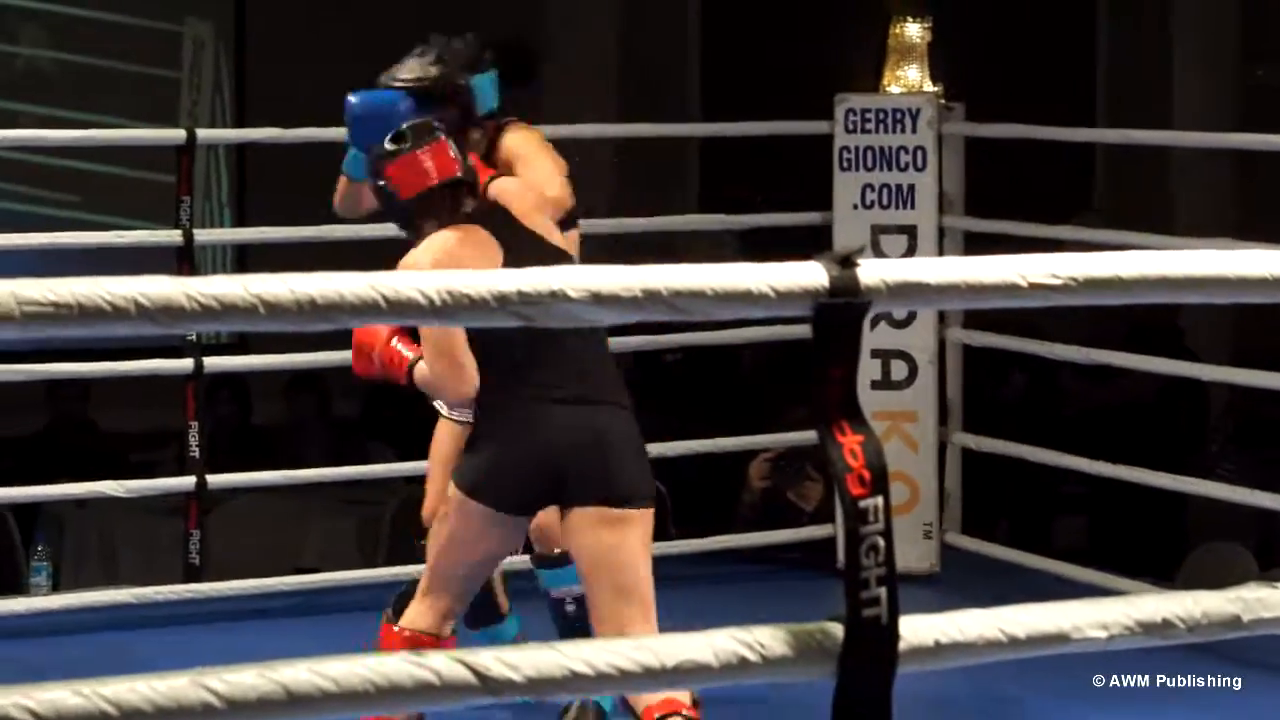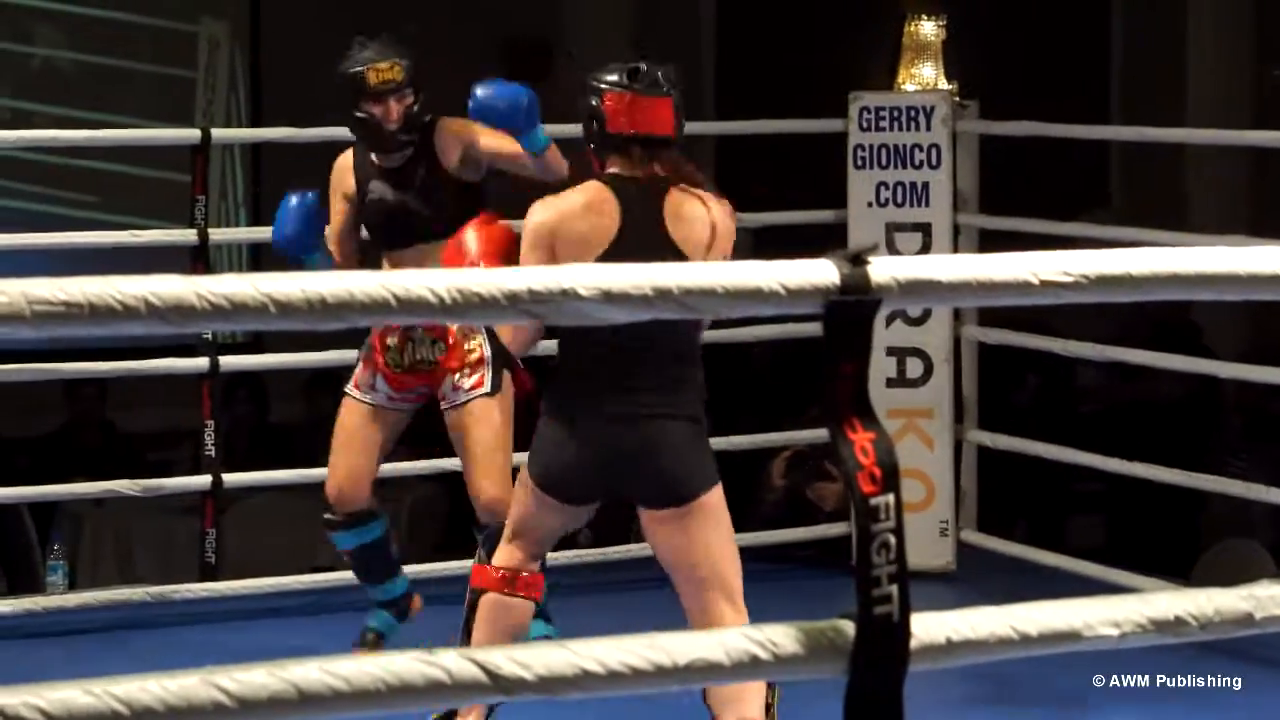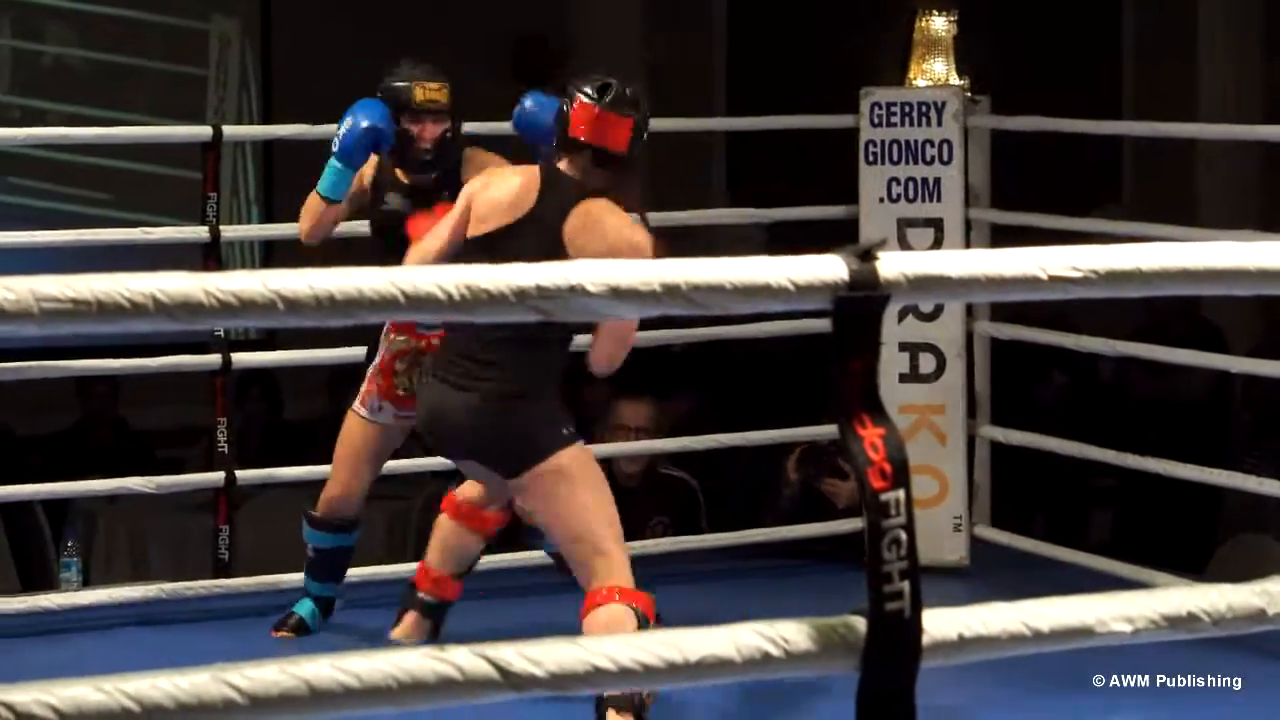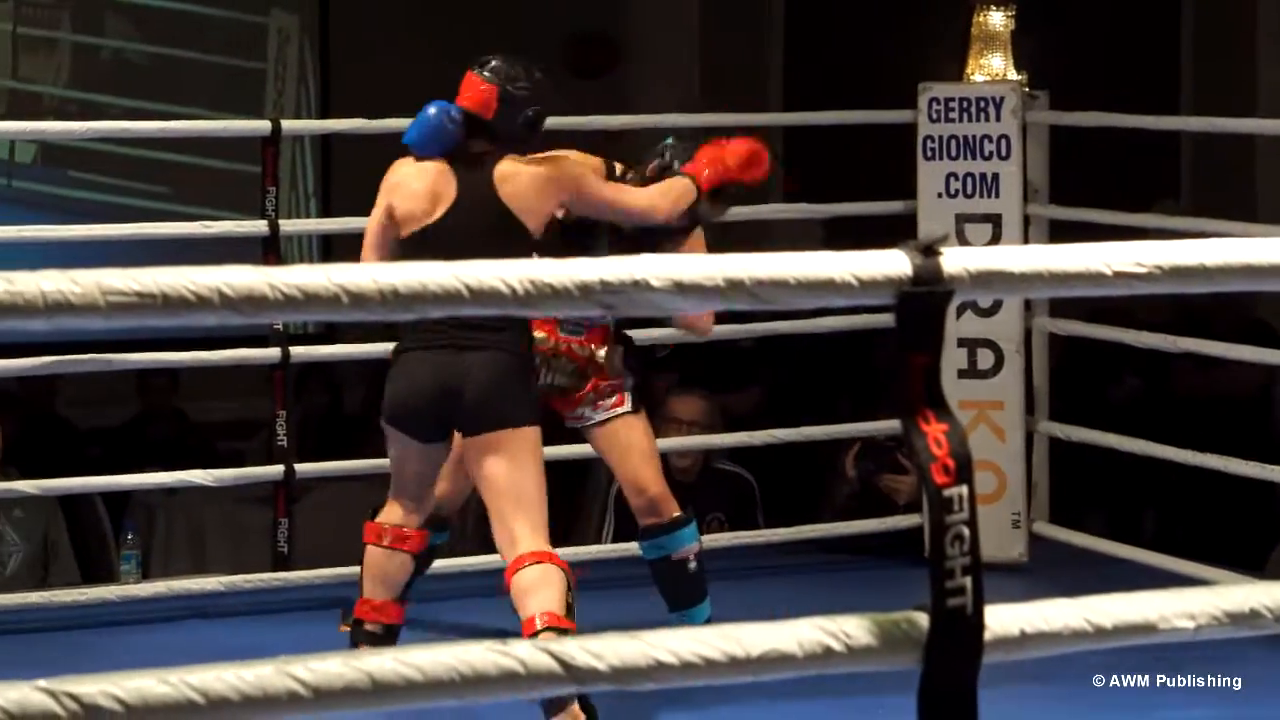
dt=0.4s
person 1, frame 1
left shoulder: (428, 259)
right shoulder: (523, 198)
left elbow: (459, 386)
left wrist: (400, 356)
left hip: (512, 438)
right hip: (606, 436)
left knee: (432, 606)
right knee: (634, 645)
person 1, frame 2
left shoulder: (557, 213)
right shoulder: (712, 215)
left elbow: (517, 334)
left hip: (577, 434)
right hip: (671, 437)
left knee: (517, 550)
right knee: (724, 624)
person 1, frame 3
left shoulder: (495, 184)
right shoulder: (626, 238)
left elbow: (418, 271)
right elbow: (604, 361)
left wrist: (438, 229)
left hip: (445, 398)
right hip: (517, 411)
left knee: (492, 487)
right knee: (609, 574)
left ankle: (418, 621)
person 1, frame 4
left shoulder: (405, 177)
right shoulder: (540, 176)
right elbow: (657, 208)
right wrist: (707, 173)
left hip: (416, 371)
right hip: (496, 374)
left knee: (406, 506)
right knee: (524, 541)
left ankle: (368, 645)
person 2, frame 1
left shoulder: (514, 143)
left elbow: (554, 201)
right elbow: (350, 206)
right wrist: (360, 144)
left knee: (547, 523)
right knee: (443, 518)
right ankle: (497, 646)
person 2, frame 2
left shoulder: (452, 137)
right shoulder: (348, 167)
left elbow: (554, 173)
right elbow: (340, 267)
left wrist: (530, 131)
right wrist: (307, 245)
left hip: (467, 332)
right hip: (396, 336)
left knee: (492, 497)
right knee: (345, 491)
right ankle: (391, 601)
person 2, frame 3
left shoulder: (474, 166)
right shoulder: (371, 168)
right elbow: (310, 234)
right wrist: (342, 161)
right hip: (401, 348)
right knee: (340, 498)
right ankle: (317, 598)
person 2, frame 4
left shoulder: (681, 233)
right shoulder: (583, 173)
left elbow: (700, 322)
left hip: (595, 359)
left knee: (651, 497)
right knee: (449, 491)
left ankle: (697, 624)
